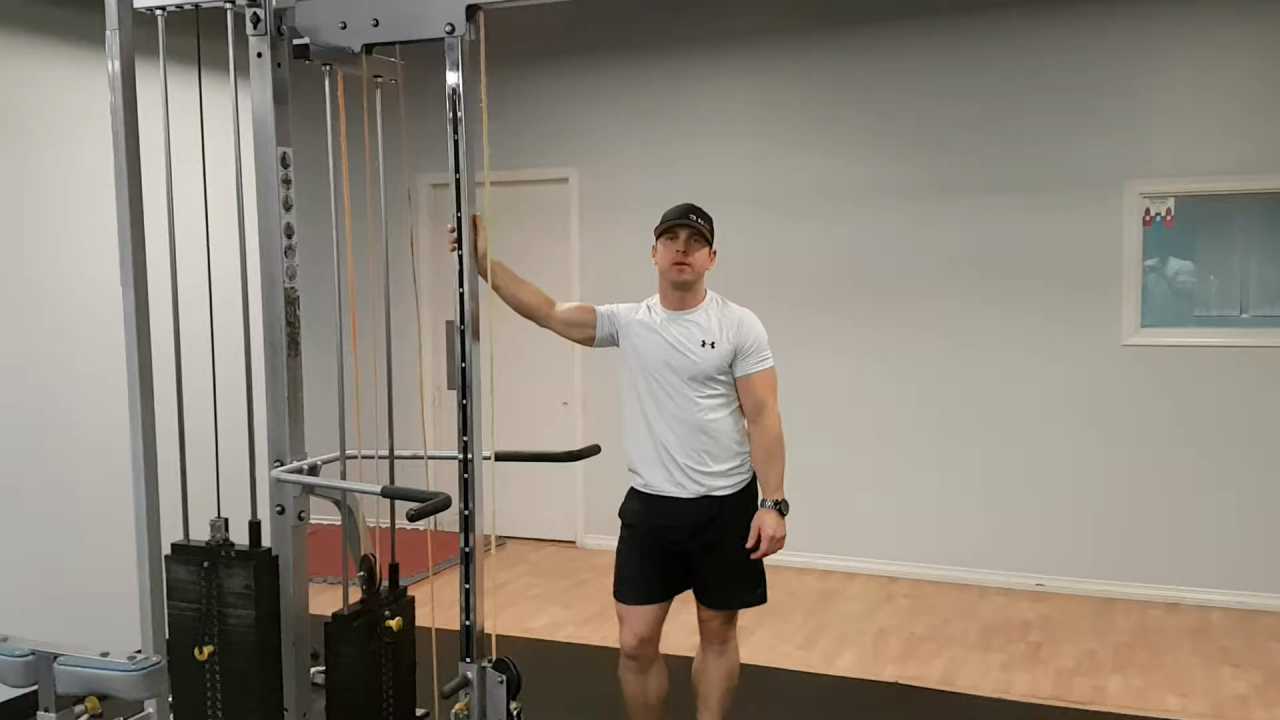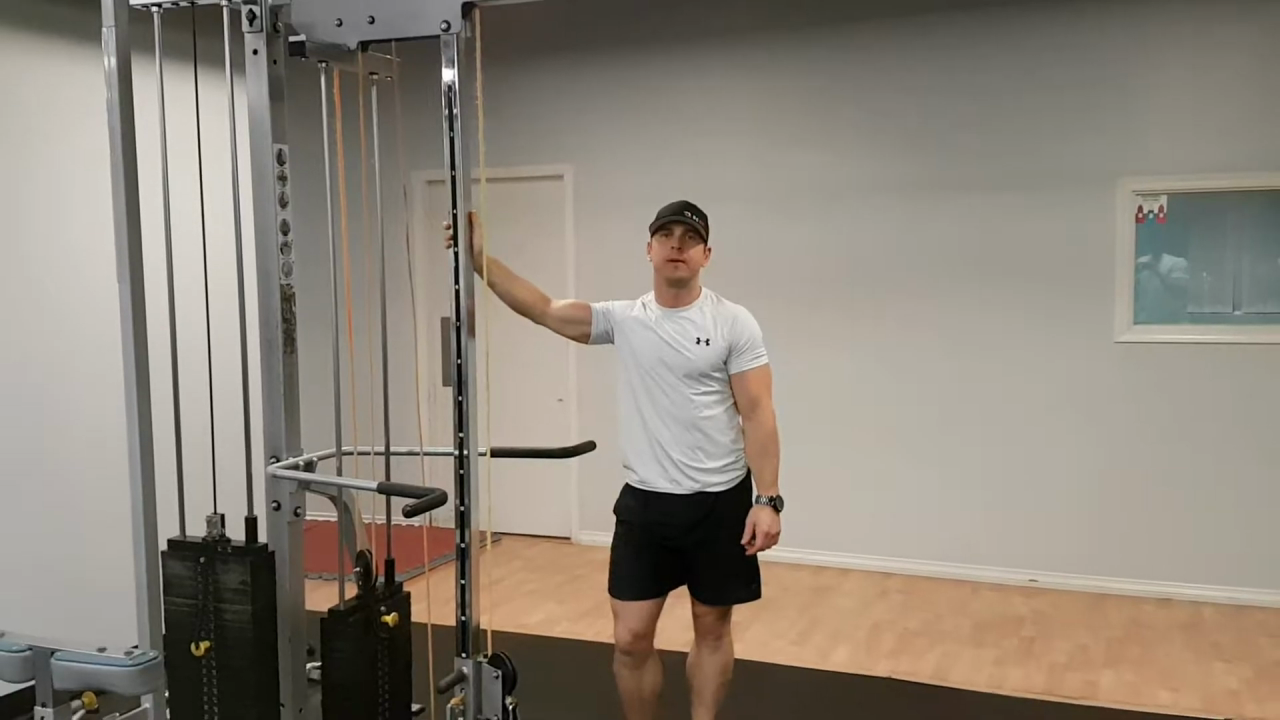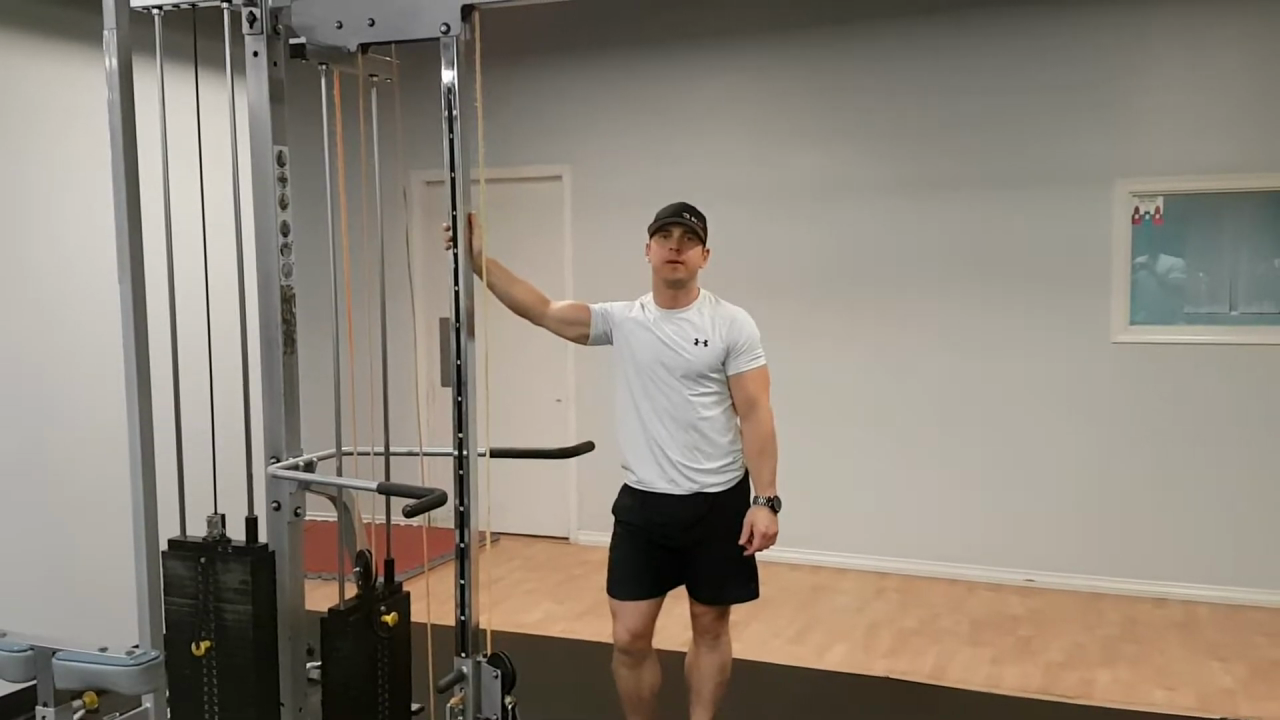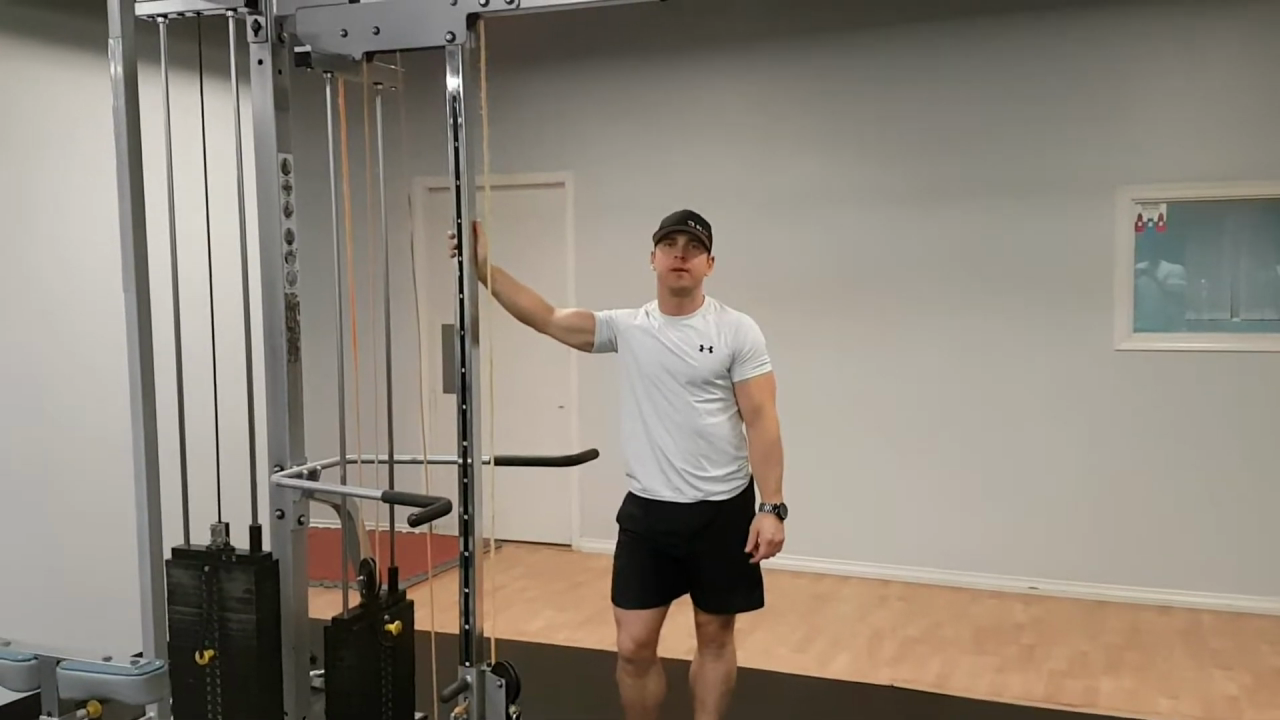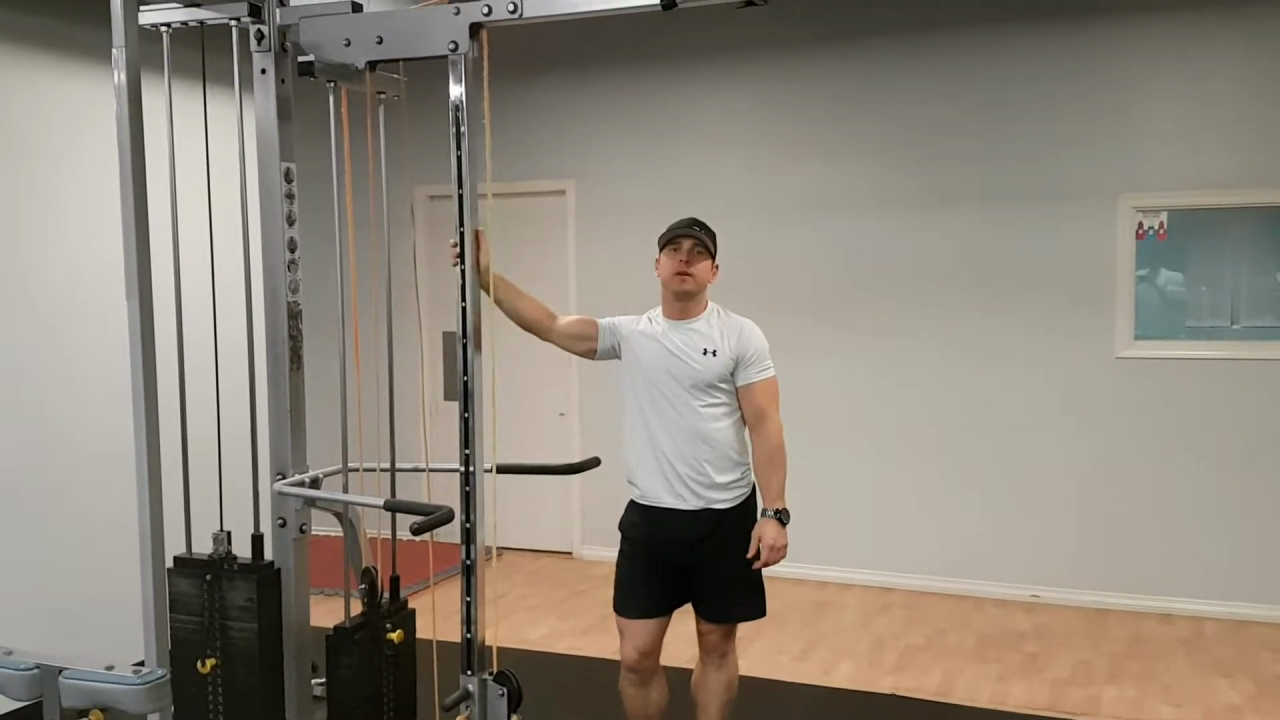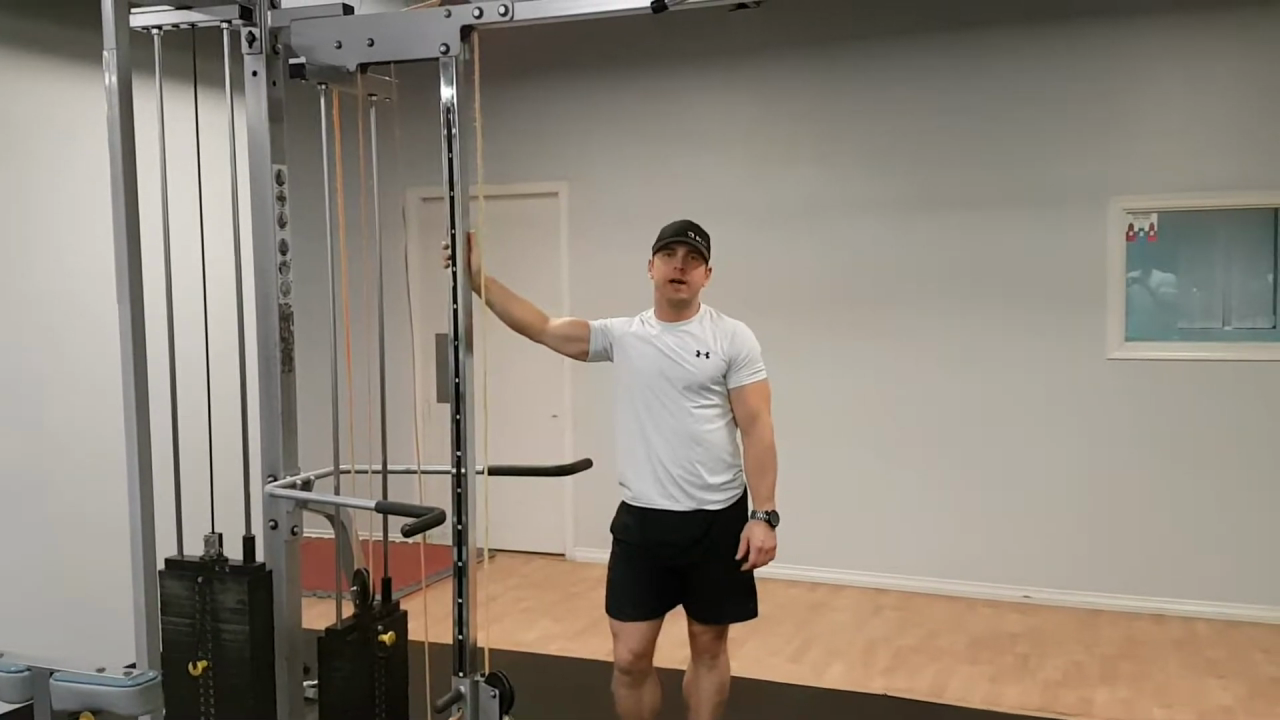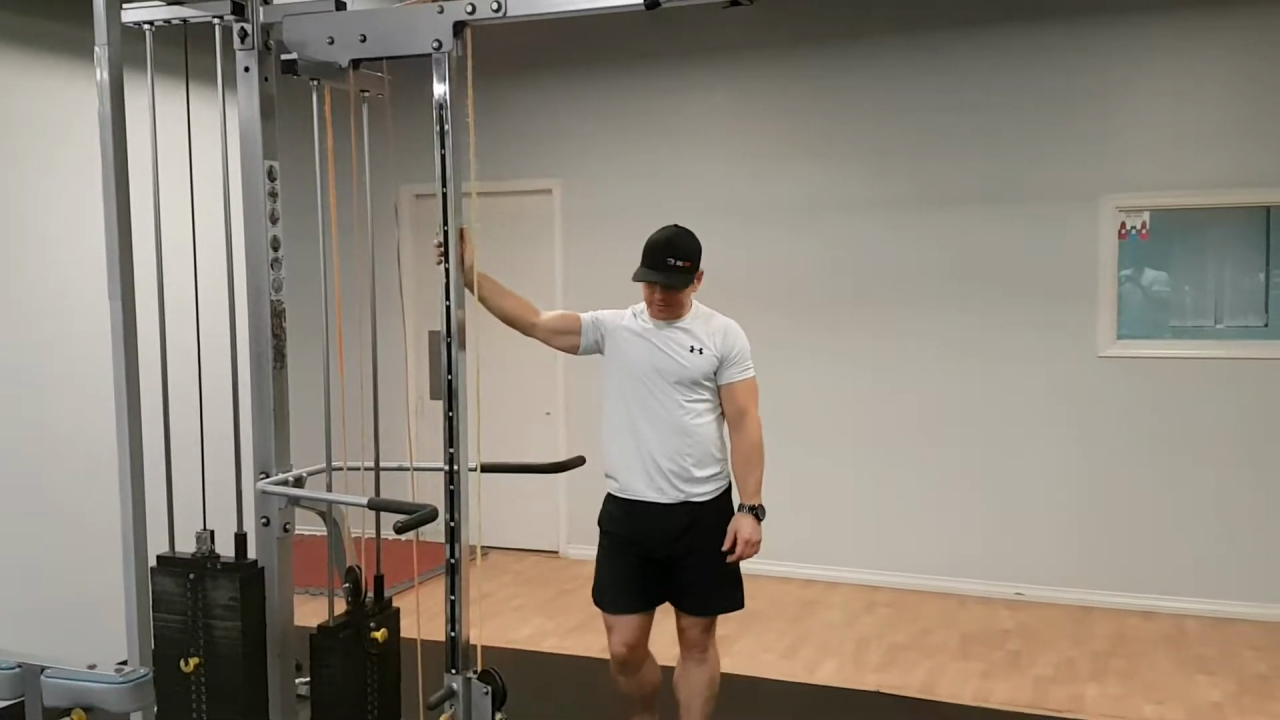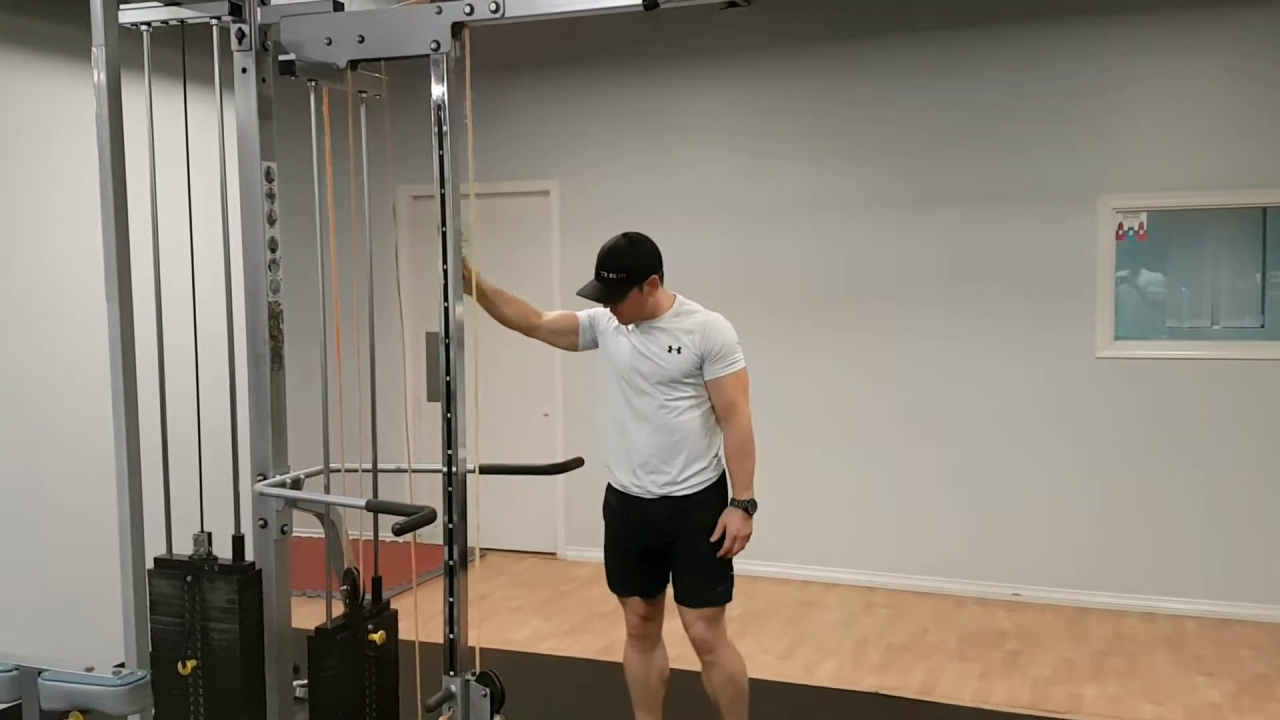
dt=0.5s
person 1, frame 1
left shoulder: (739, 326)
right shoulder: (628, 323)
left elbow: (763, 417)
right elbow: (546, 312)
left wrist: (773, 504)
right wrist: (485, 260)
left hip: (724, 505)
right hip: (651, 506)
left knee: (718, 632)
right knee: (636, 642)
person 1, frame 2
left shoulder: (733, 322)
right shoulder: (622, 319)
left elbow: (757, 413)
right elbow: (543, 309)
left wrist: (767, 500)
right wrist: (481, 257)
left hip: (719, 501)
right hip: (645, 502)
left knee: (712, 627)
right knee: (631, 638)
person 1, frame 3
left shoulder: (731, 323)
right shoulder: (621, 319)
left elbow: (755, 414)
right elbow: (542, 310)
left wrist: (765, 500)
right wrist: (480, 257)
left hip: (717, 501)
right hip: (644, 502)
left knee: (710, 627)
right knee: (629, 637)
person 1, frame 4
left shoulder: (736, 331)
right shoulder: (625, 327)
left elbow: (761, 421)
right elbow: (545, 318)
left wrist: (771, 508)
right wrist: (484, 265)
left hip: (722, 510)
right hip: (648, 510)
left knee: (715, 636)
right knee: (633, 646)
person 1, frame 5
left shoulder: (740, 336)
right shoulder: (629, 334)
left elbow: (765, 426)
right elbow: (550, 326)
left wrist: (774, 513)
right wrist: (487, 274)
left hip: (725, 517)
right hip: (651, 518)
left knee: (717, 645)
right knee: (637, 655)
person 1, frame 6
left shoulder: (732, 338)
right shoulder: (621, 335)
left elbow: (756, 429)
right elbow: (540, 328)
left wrist: (764, 515)
right wrist: (478, 276)
left hip: (717, 520)
right hip: (643, 520)
left knee: (709, 648)
right knee: (631, 657)
person 1, frame 7
left shoulder: (723, 335)
right shoulder: (612, 327)
left elbow: (744, 423)
right elbow: (532, 322)
left wrist: (751, 508)
right wrist: (471, 273)
left hip: (702, 513)
right hip: (629, 512)
left knee: (696, 640)
right knee: (624, 647)
person 1, frame 8
left shoulder: (707, 330)
right shoulder: (604, 324)
left elbow: (735, 420)
right elbow: (533, 322)
left wrist: (742, 503)
right wrist: (475, 285)
left hip: (695, 504)
right hip: (627, 502)
left knee: (706, 637)
right knee: (641, 629)
